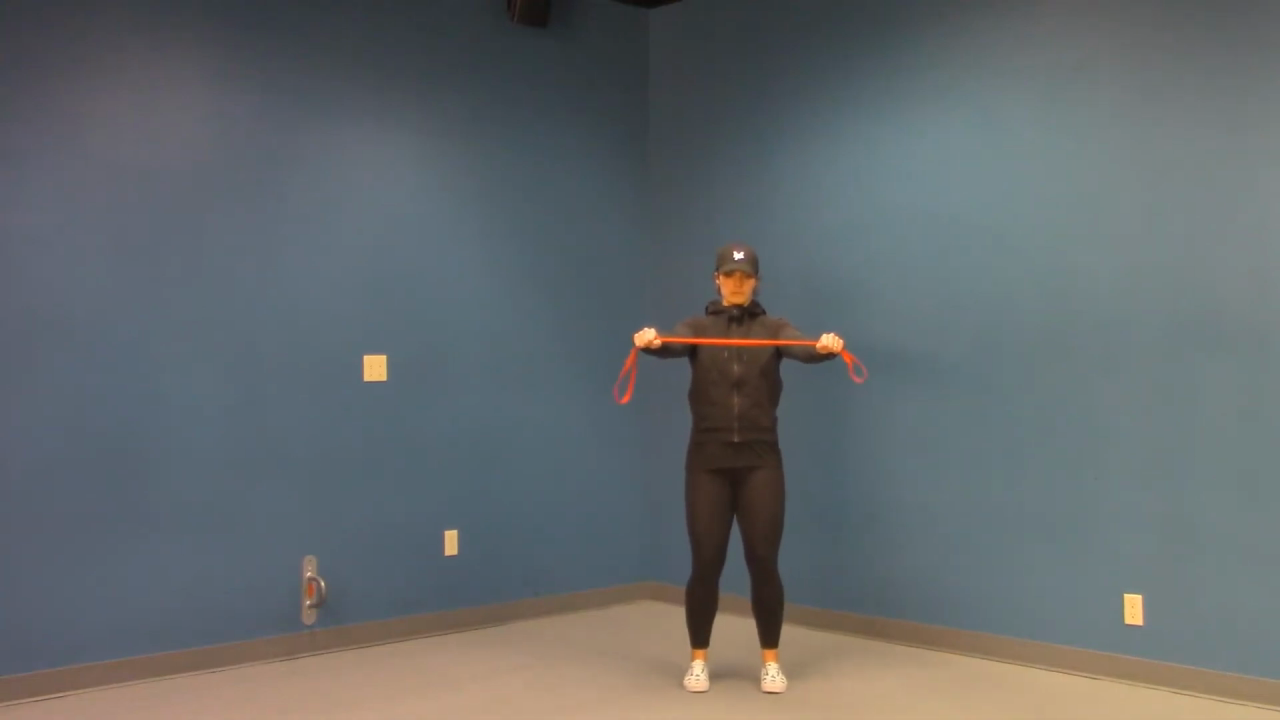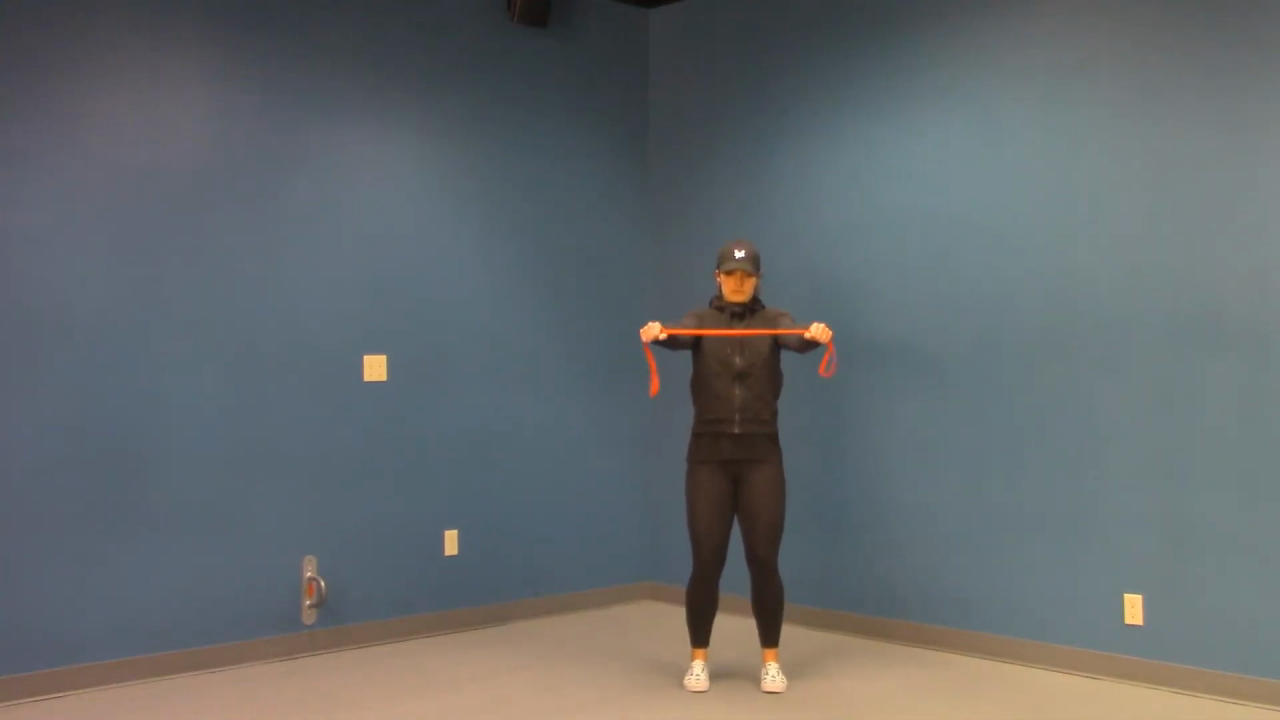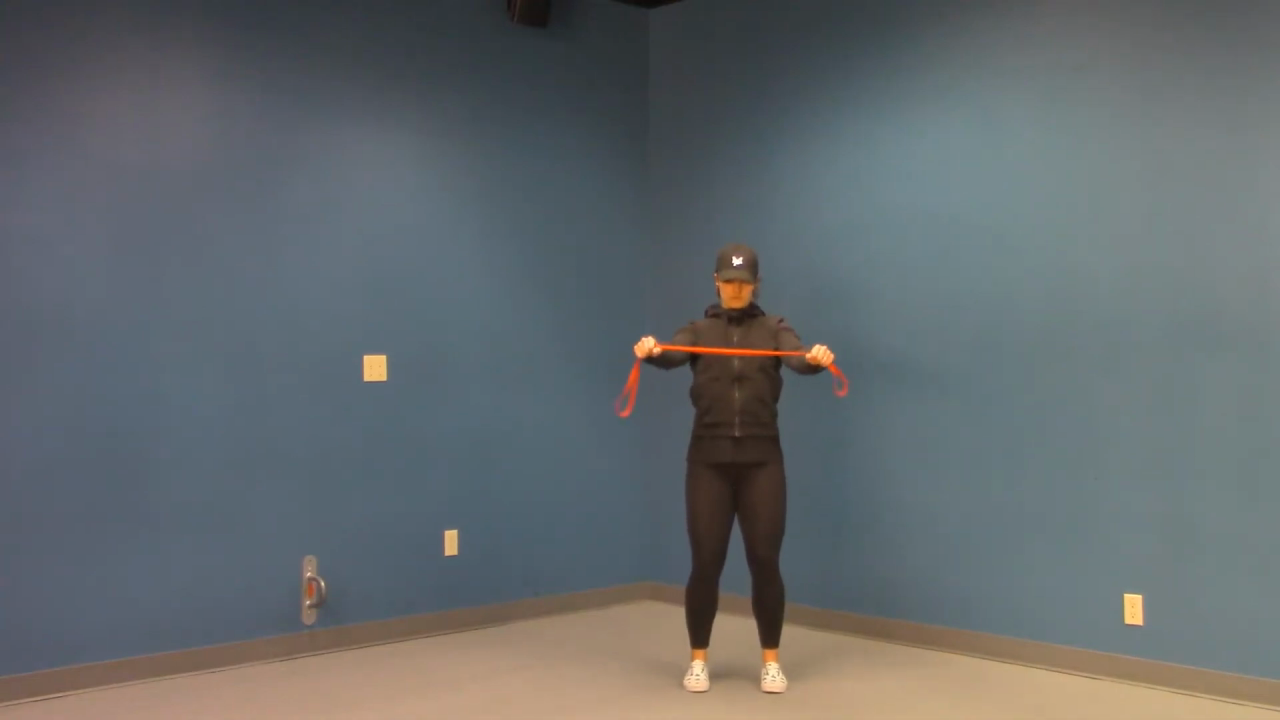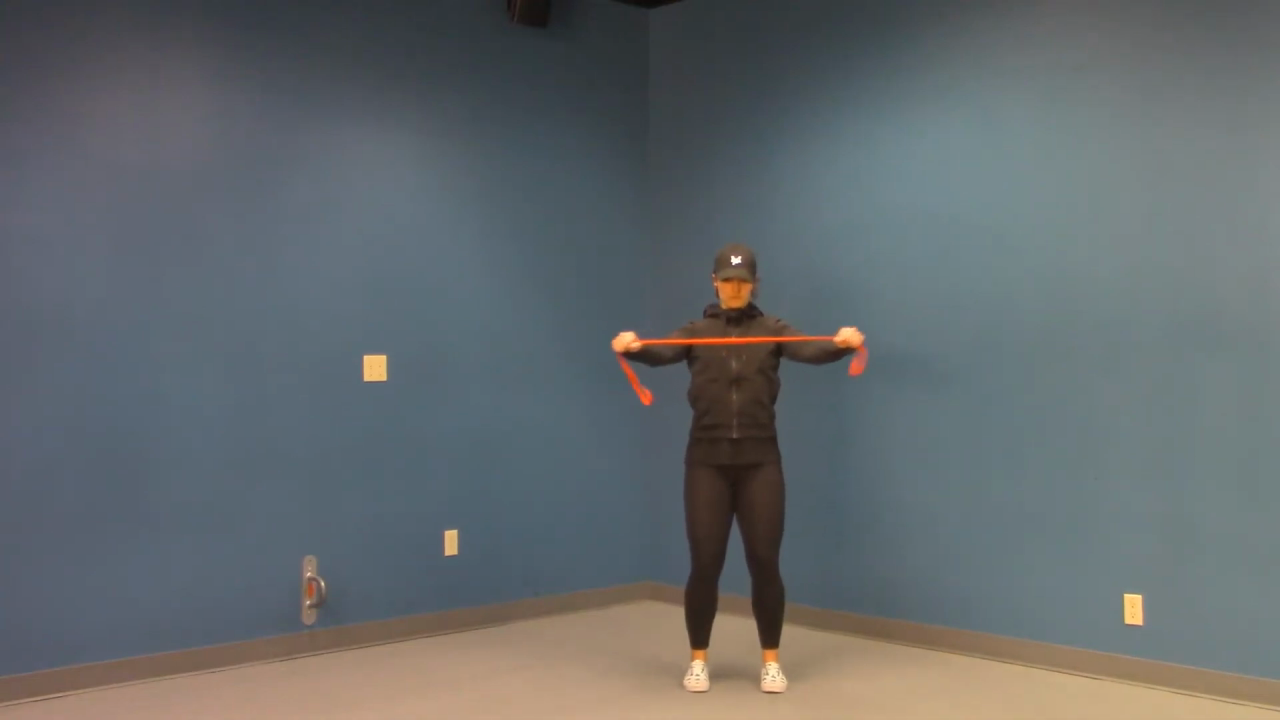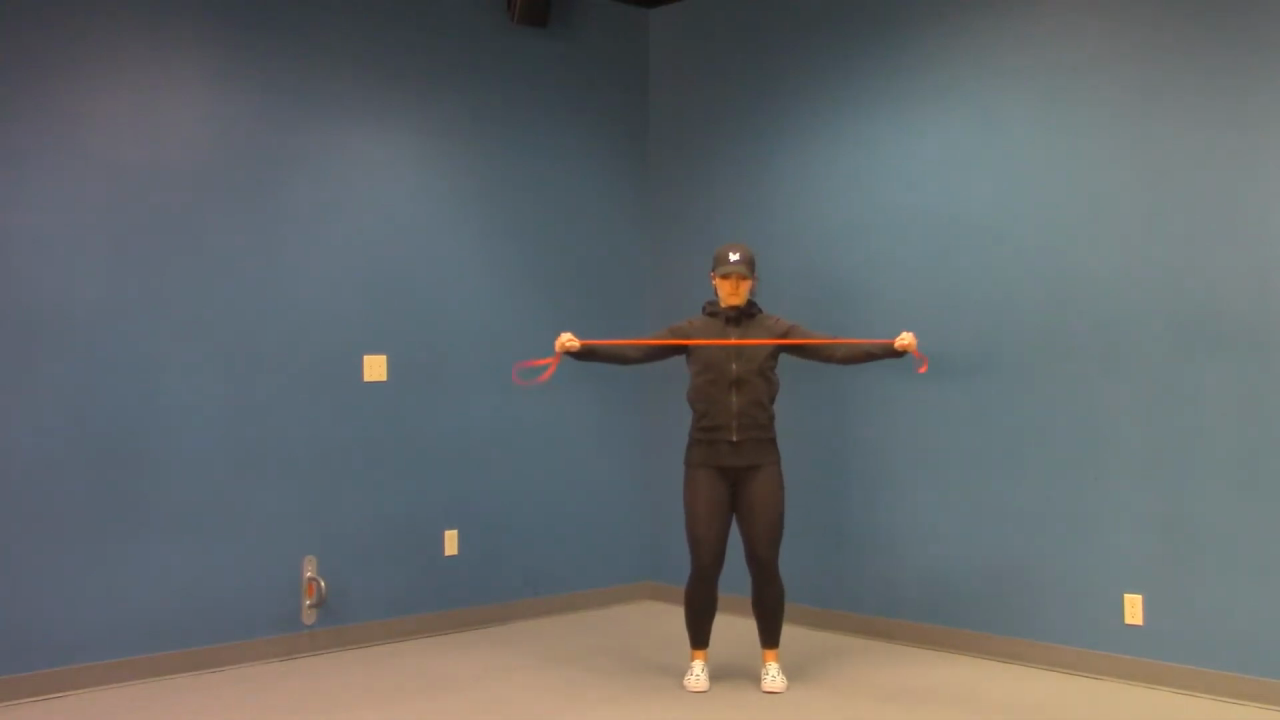
dt=0.4s
person 1, frame 1
left shoulder: (772, 327)
right shoulder: (699, 326)
left elbow: (800, 348)
right elbow: (673, 344)
left wrist: (824, 347)
right wrist: (651, 341)
left hip: (760, 460)
right hip: (708, 460)
left knee: (763, 563)
right knee: (706, 564)
left ankle: (770, 660)
right ankle: (698, 659)
person 1, frame 2
left shoulder: (772, 319)
right shoulder: (701, 320)
left elbow: (795, 337)
right elbow: (678, 335)
left wrist: (815, 334)
right wrist: (657, 332)
left hip: (761, 456)
right hip: (709, 456)
left knee: (763, 561)
right knee: (706, 562)
left ankle: (770, 660)
right ankle: (698, 659)
person 1, frame 3
left shoulder: (773, 328)
right shoulder: (698, 330)
left elbow: (796, 358)
right elbow: (674, 356)
left wrist: (817, 359)
right wrist: (651, 351)
left hip: (762, 459)
right hip: (709, 458)
left knee: (765, 562)
right knee: (706, 563)
left ankle: (771, 660)
right ankle: (698, 659)
person 1, frame 4
left shoulder: (772, 329)
right shoulder: (696, 331)
left elbow: (808, 350)
right elbow: (663, 353)
left wrist: (840, 344)
right wrist: (633, 348)
left hip: (759, 460)
right hip: (707, 460)
left knee: (764, 563)
right knee: (705, 564)
left ankle: (770, 660)
right ankle: (698, 659)
person 1, frame 5
left shoulder: (774, 329)
right shoulder: (692, 330)
left elbow: (833, 350)
right elbow: (636, 351)
left wrist: (891, 347)
right wrist: (579, 349)
left hip: (759, 461)
right hip: (706, 461)
left knee: (764, 563)
right knee: (704, 565)
left ankle: (771, 660)
right ankle: (698, 659)
